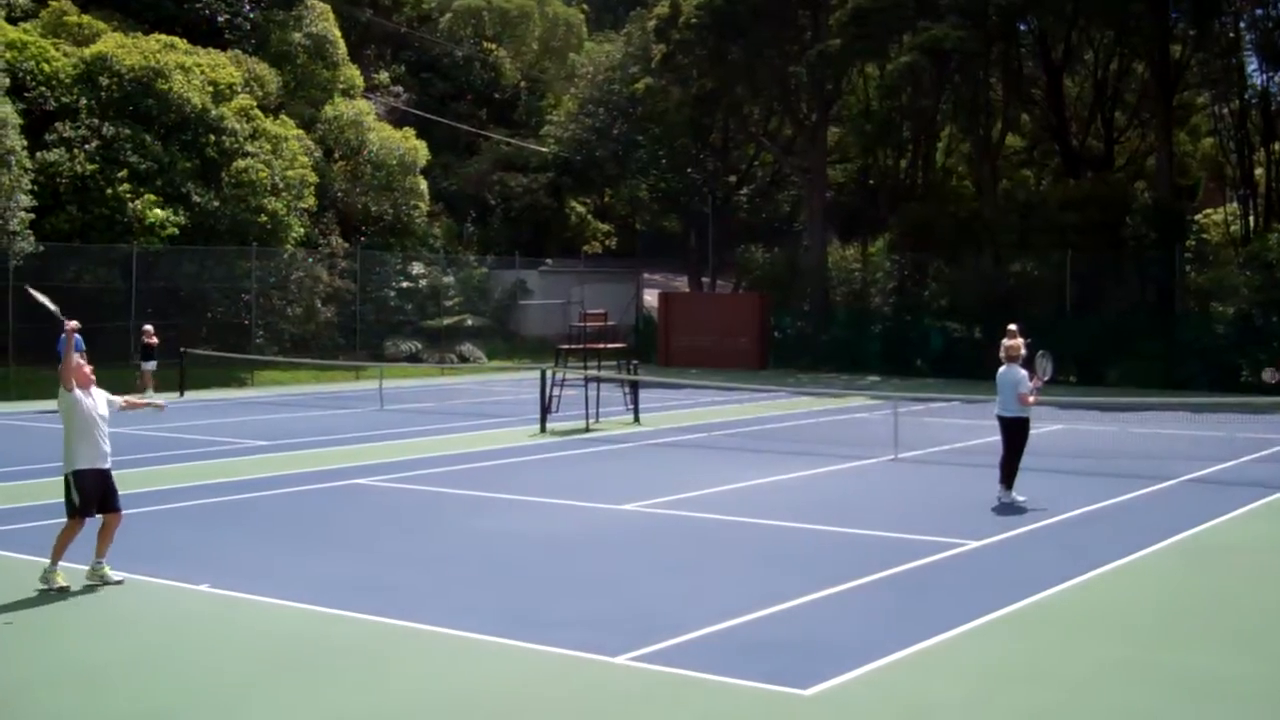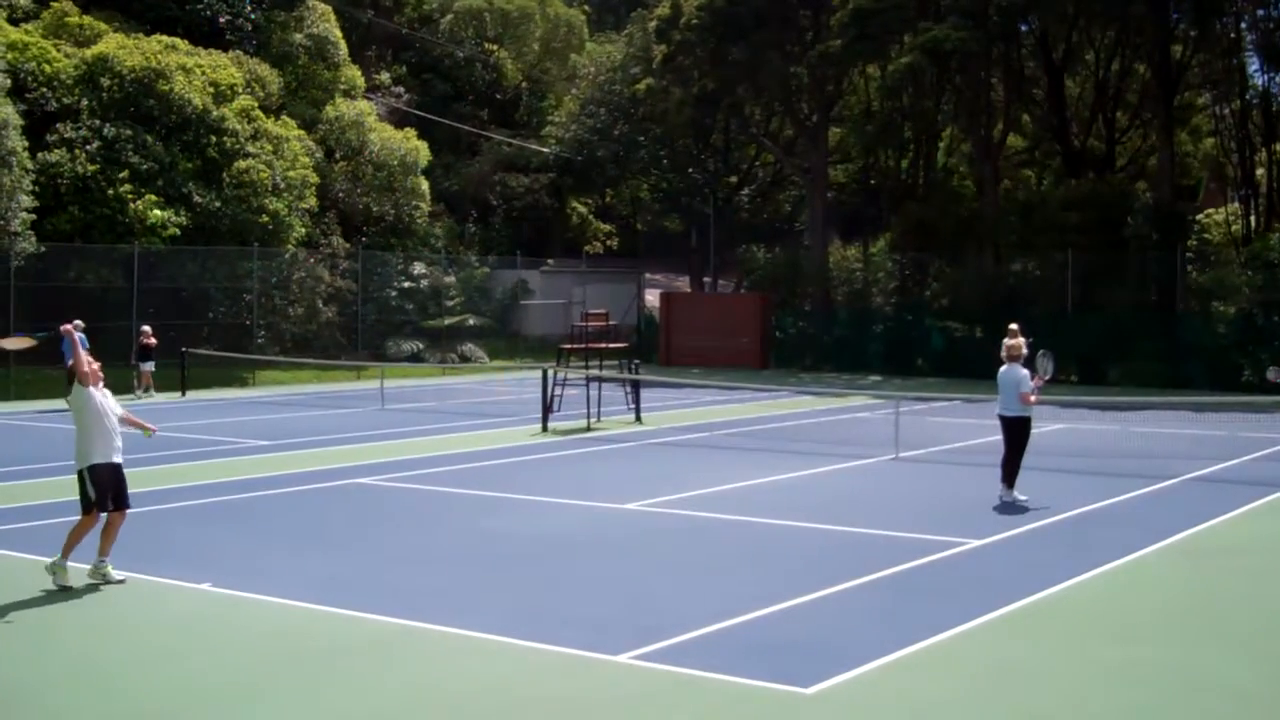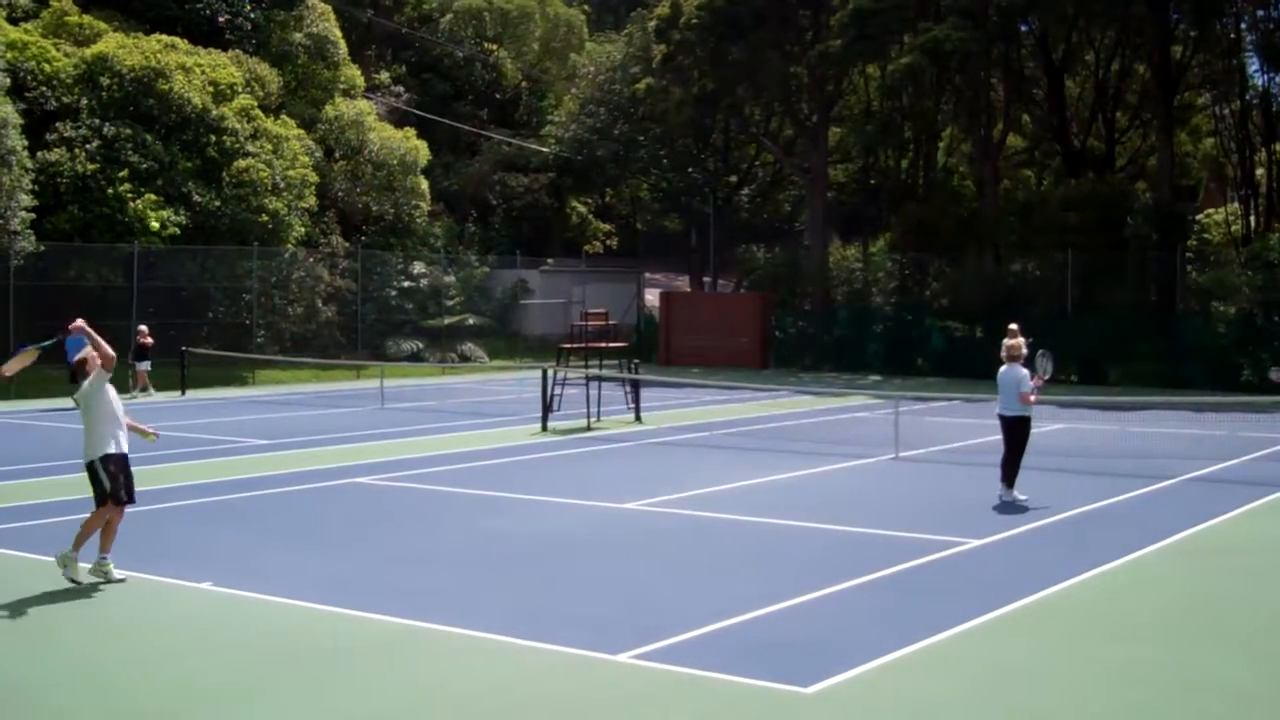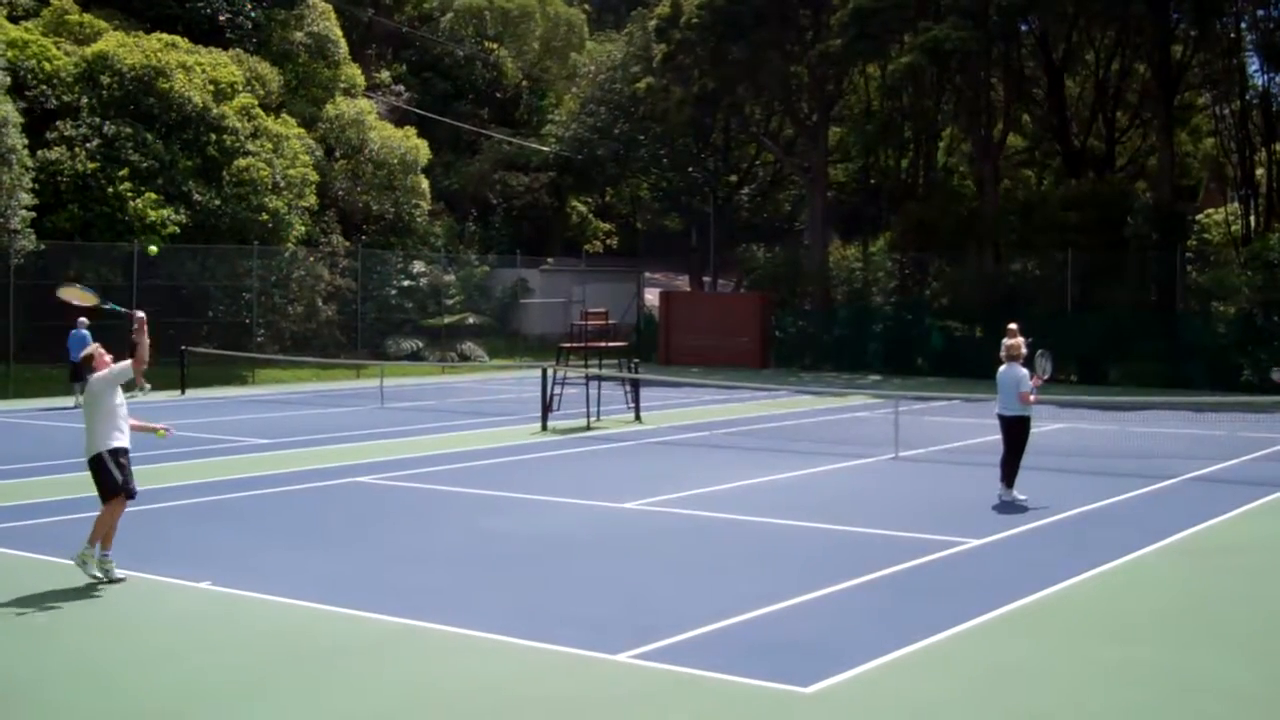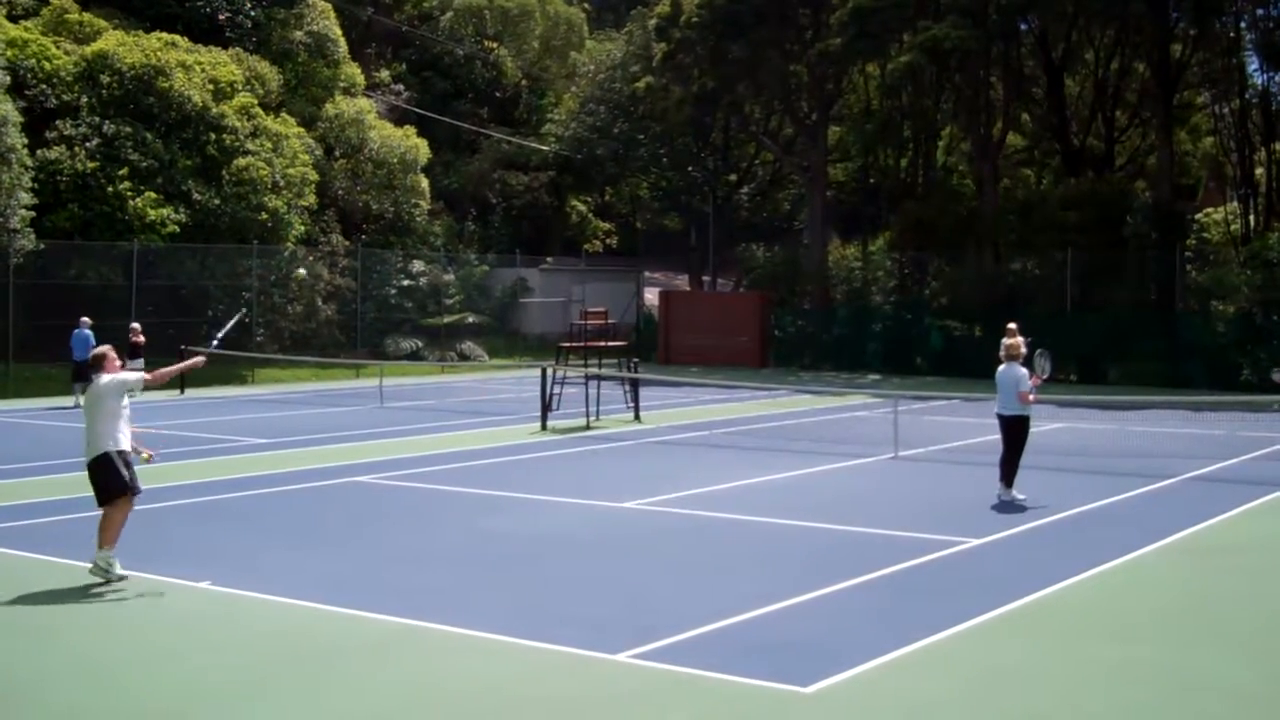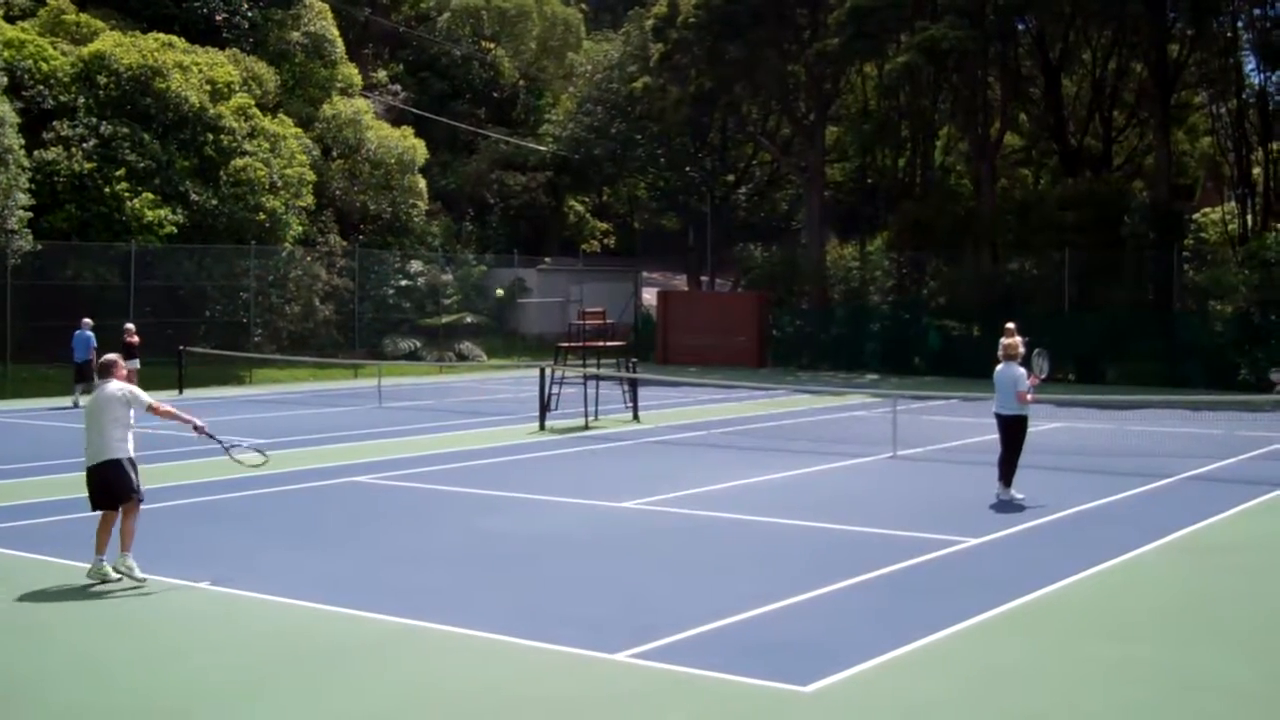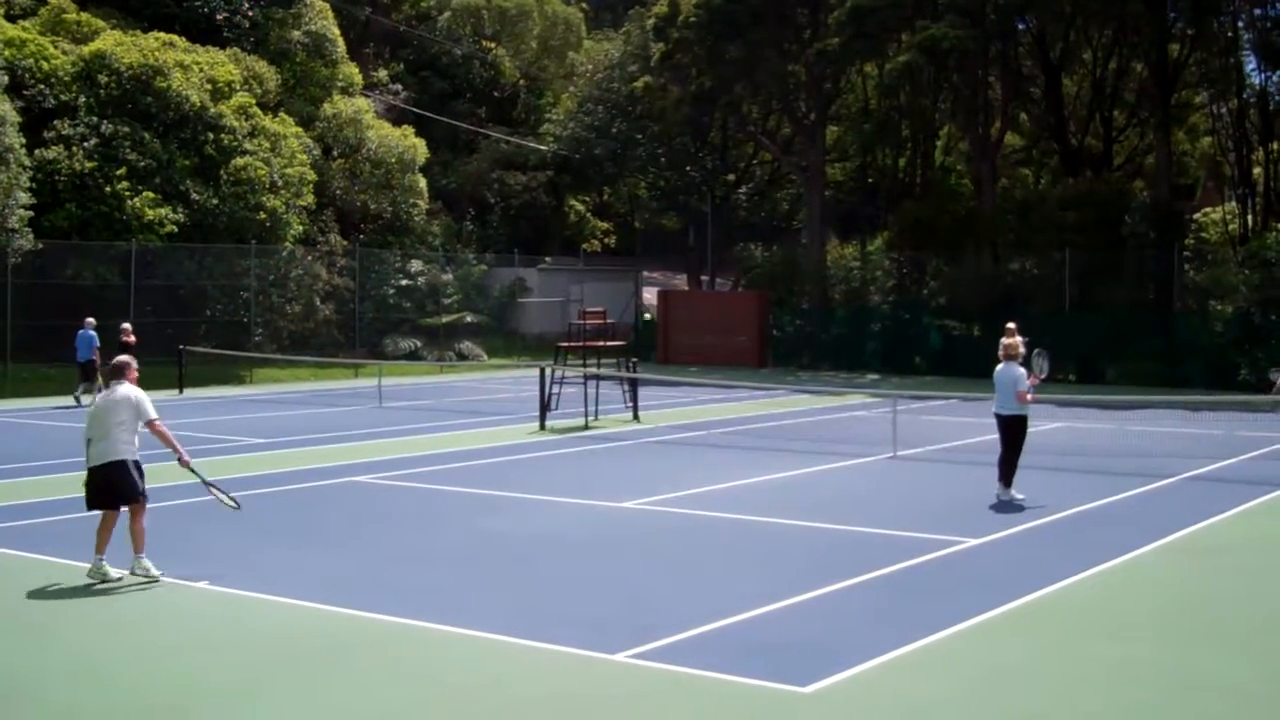
dt=0.1s
person 1, frame 1
left shoulder: (98, 394)
right shoulder: (70, 397)
left elbow: (123, 403)
right elbow: (66, 376)
left wrist: (149, 402)
right wrist: (69, 339)
left hip: (102, 467)
right hip: (80, 469)
left knee: (113, 516)
right knee: (76, 522)
left ankle: (97, 567)
right ankle: (51, 571)
person 1, frame 2
left shoulder: (104, 394)
right shoulder: (82, 394)
left elbow: (119, 416)
right elbow: (82, 372)
left wrist: (143, 425)
right wrist: (73, 340)
left hip: (111, 462)
right hip: (94, 465)
left knee: (118, 514)
right knee: (90, 518)
left ankle: (101, 566)
right ankle: (59, 565)
person 1, frame 3
left shoulder: (103, 387)
right shoulder: (93, 386)
left elbow: (116, 418)
right elbow: (110, 358)
left wrist: (141, 430)
right wrist: (87, 332)
left hip: (115, 454)
right hip: (102, 455)
left knee: (117, 511)
right knee: (106, 510)
left ankle: (102, 563)
right ankle: (70, 556)
person 1, frame 4
left shoulder: (101, 386)
right shoulder: (104, 380)
left elbow: (123, 421)
right elbow: (141, 361)
left wrist: (151, 428)
right wrist: (142, 328)
left hip: (112, 450)
right hip: (108, 451)
left knee: (116, 504)
right knee: (117, 502)
left ankle: (104, 560)
right ankle: (90, 552)
person 1, frame 5
left shoulder: (94, 392)
right shoulder: (112, 381)
right elbow: (154, 378)
left wrist: (133, 447)
right wrist: (187, 364)
left hip: (97, 454)
right hip: (109, 451)
left knee: (112, 508)
right knee: (123, 501)
left ankle: (102, 560)
right ankle: (107, 555)
person 1, frame 6
left shoulder: (94, 399)
right shoulder: (123, 390)
right elbow: (158, 409)
right wrist: (190, 420)
left hip: (95, 461)
right hip: (115, 457)
left knee: (110, 512)
right knee: (130, 506)
left ankle: (99, 564)
right ankle: (125, 560)
person 1, frame 7
left shoulder: (101, 400)
right shoulder: (134, 394)
left elbow: (90, 438)
right elbow: (156, 427)
left wrist: (91, 471)
right wrist: (179, 452)
left hip: (96, 461)
right hip: (121, 459)
left knee: (110, 513)
right knee: (137, 507)
left ankle: (98, 564)
right ankle: (140, 561)
